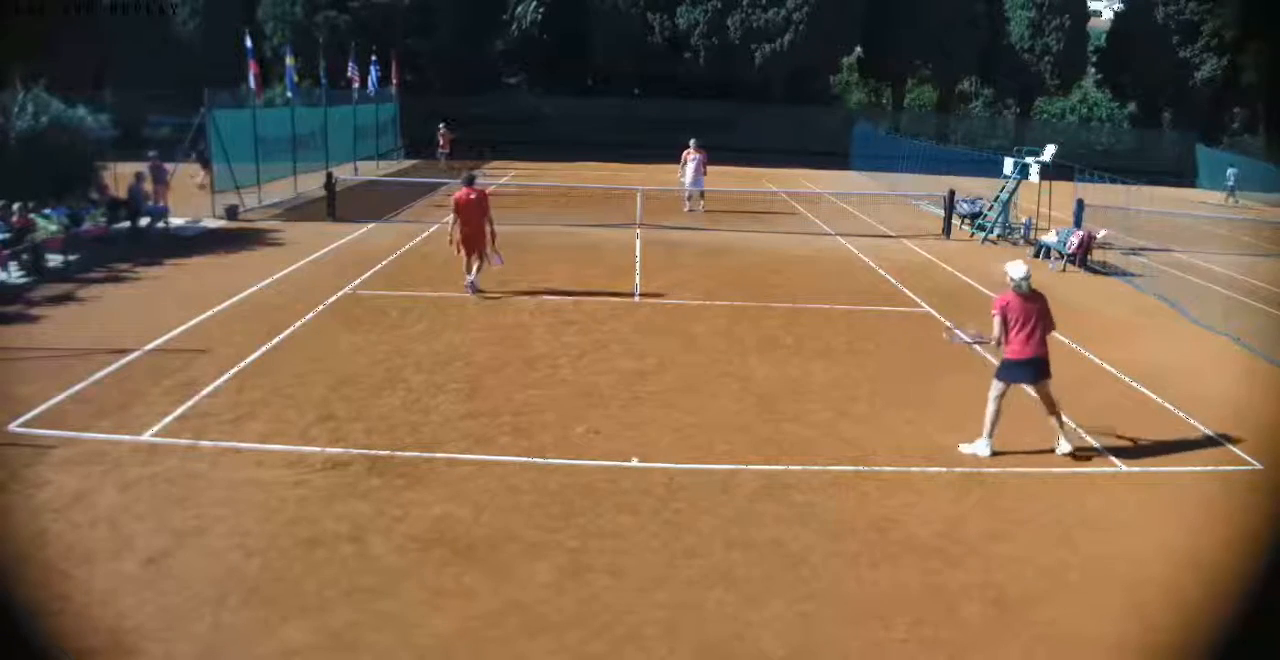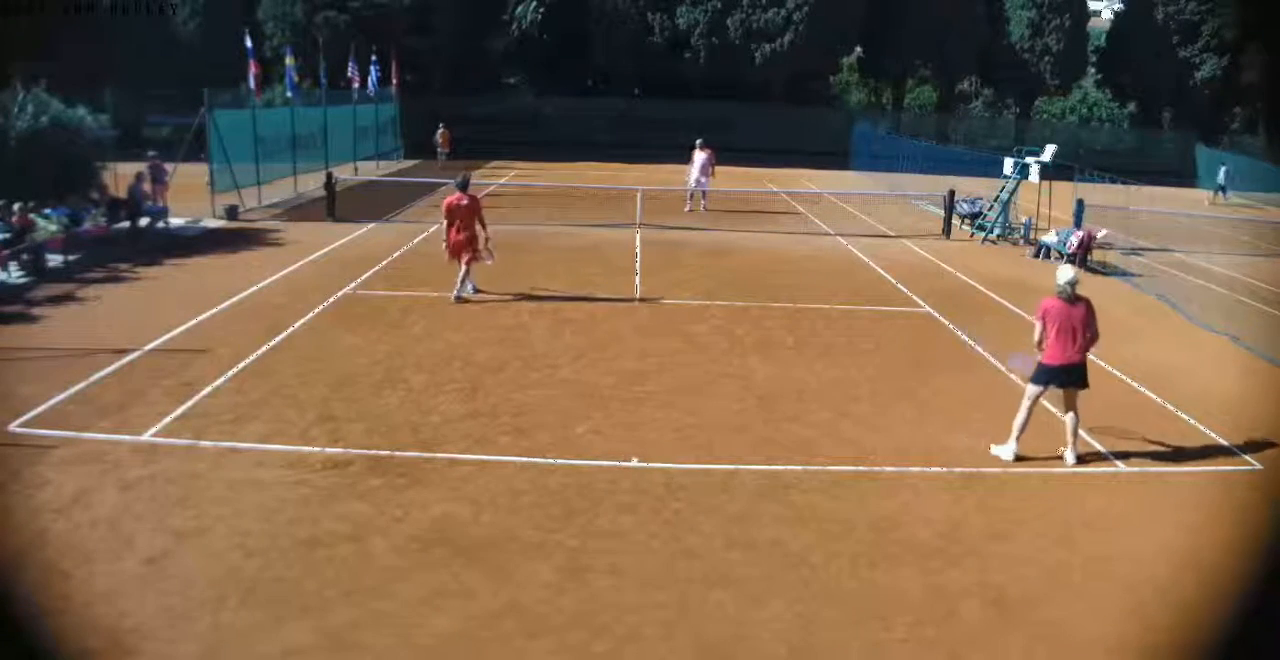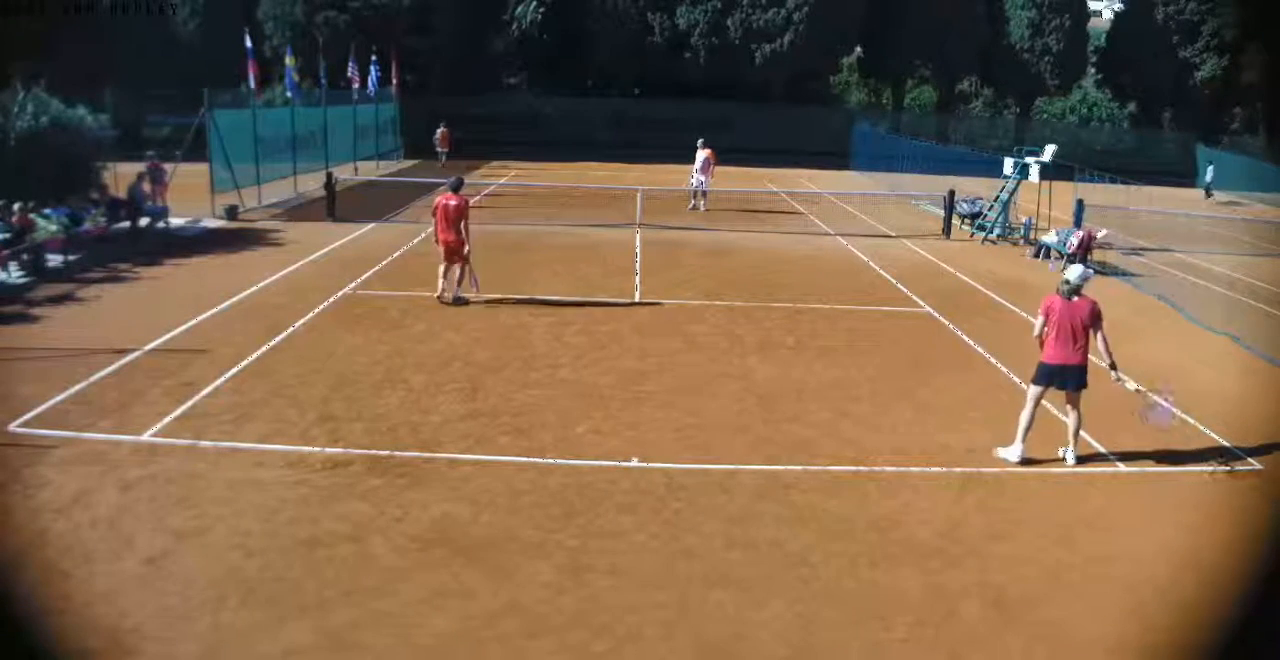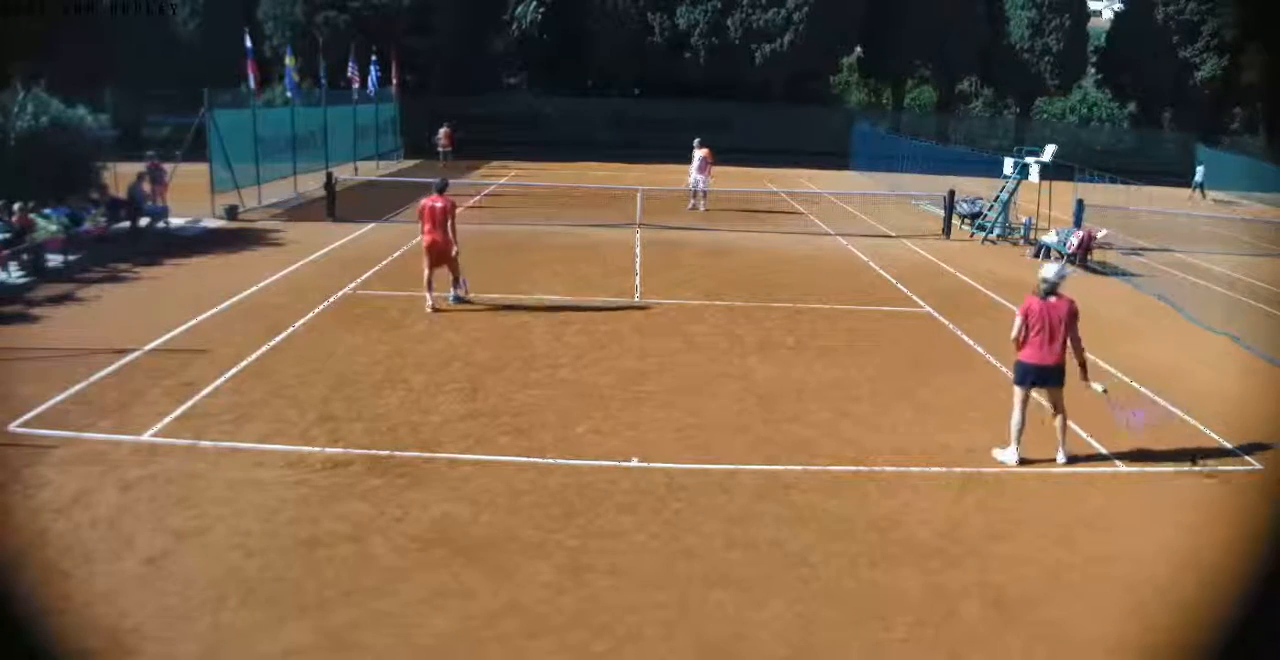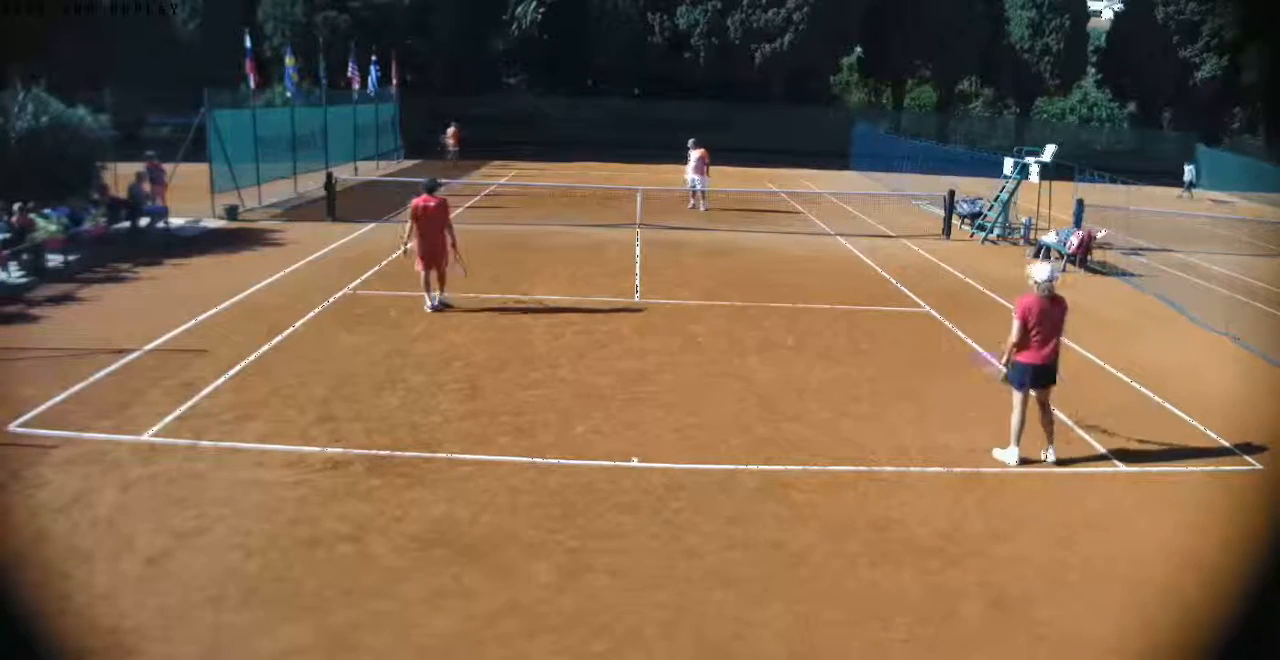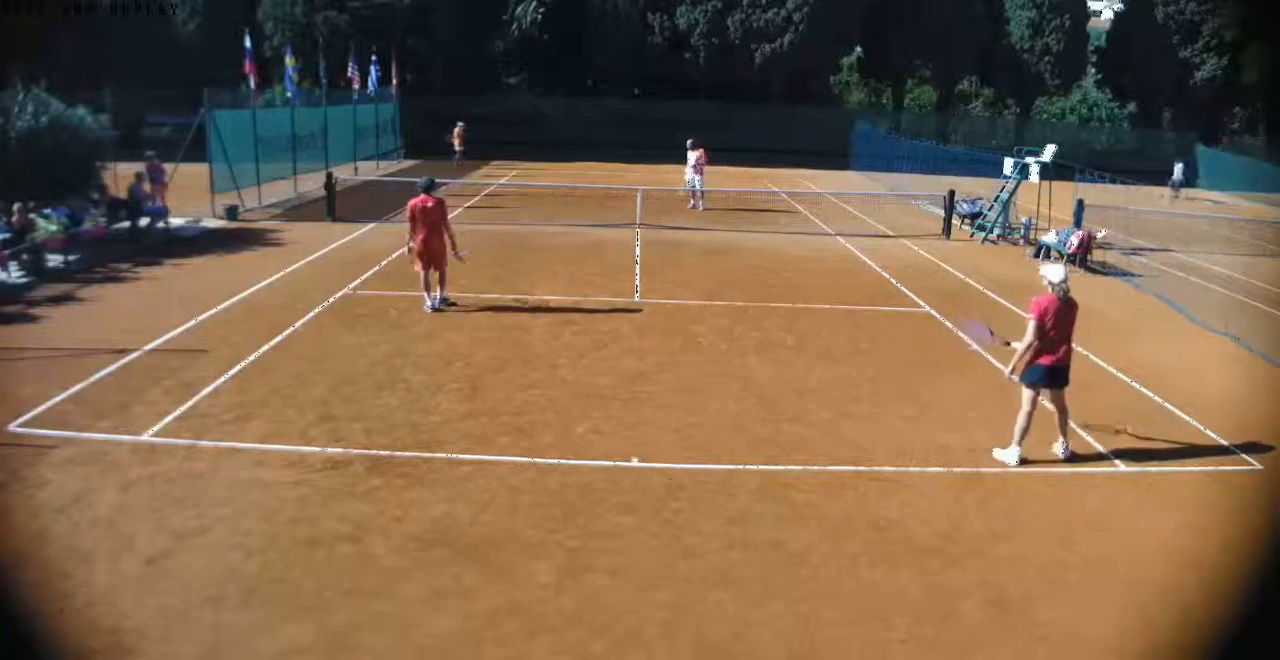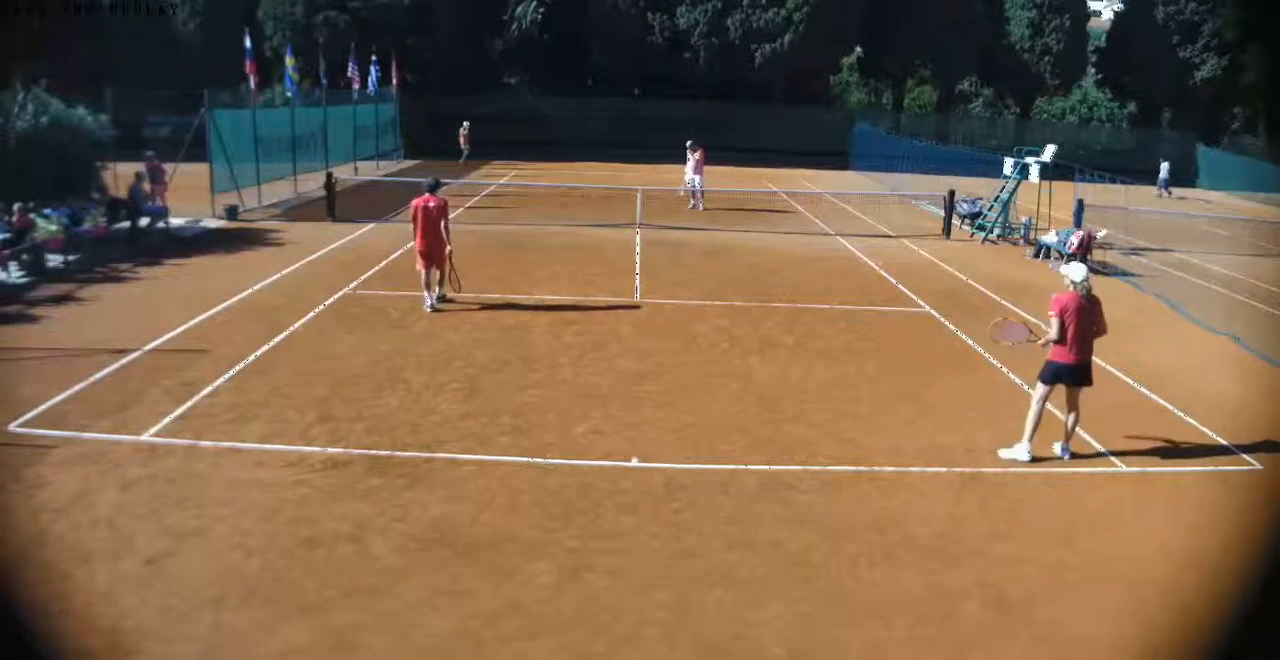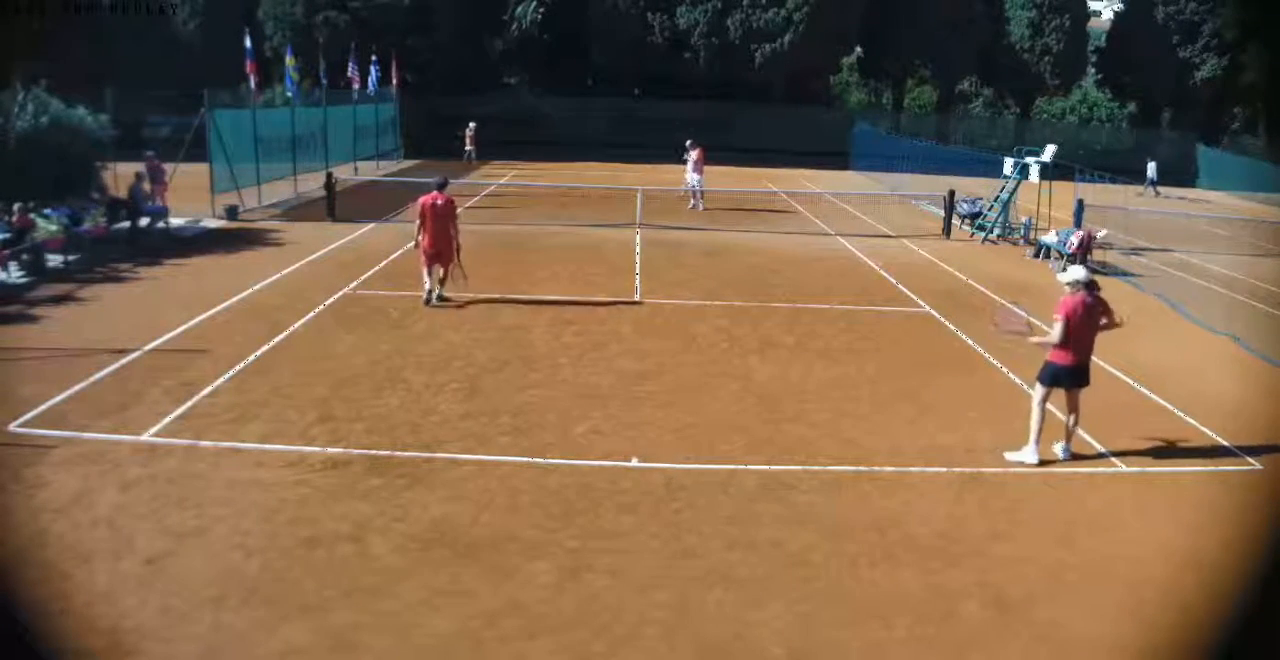
dt=0.4s
person 1, frame 1
left shoulder: (1003, 300)
right shoulder: (1040, 298)
left elbow: (997, 335)
right elbow: (1050, 327)
left wrist: (996, 341)
left hip: (1015, 358)
right hip: (1039, 357)
left knee: (994, 398)
right knee: (1047, 400)
left ankle: (984, 444)
right ankle: (1063, 442)
person 1, frame 2
left shoulder: (1046, 304)
right shoulder: (1085, 305)
left elbow: (1037, 338)
right elbow: (1094, 336)
left wrist: (1042, 352)
left hip: (1051, 363)
right hip: (1076, 364)
left knee: (1028, 402)
right knee: (1071, 407)
left ankle: (1011, 447)
right ankle: (1070, 451)
person 1, frame 3
left shoulder: (1050, 301)
right shoulder: (1091, 306)
left elbow: (1037, 333)
right elbow: (1100, 339)
right wrist: (1112, 366)
left hip: (1050, 361)
right hip: (1076, 365)
left knee: (1031, 403)
right knee: (1073, 408)
left ankle: (1017, 449)
right ankle: (1070, 452)
person 1, frame 4
left shoulder: (1029, 302)
right shoulder: (1069, 306)
left elbow: (1014, 336)
right elbow: (1075, 340)
left wrist: (1020, 351)
right wrist: (1082, 366)
left hip: (1028, 362)
right hip: (1055, 364)
left knee: (1019, 407)
right knee: (1058, 407)
left ankle: (1013, 452)
right ankle: (1061, 451)
person 1, frame 5
left shoulder: (1025, 302)
right shoulder: (1061, 303)
left elbow: (1015, 338)
right elbow: (1056, 333)
left wrist: (1006, 356)
left hip: (1026, 362)
right hip: (1049, 362)
left knee: (1019, 407)
right knee: (1044, 405)
left ankle: (1013, 452)
right ankle: (1050, 450)
person 1, frame 6
left shoulder: (1040, 303)
right shoulder: (1071, 304)
left elbow: (1030, 339)
left wrist: (1013, 363)
left hip: (1041, 363)
right hip: (1062, 363)
left knee: (1027, 408)
right knee: (1060, 405)
left ankle: (1013, 451)
right ankle: (1063, 446)
person 1, frame 7
left shoulder: (1060, 300)
right shoulder: (1093, 301)
left elbow: (1054, 335)
right elbow: (1101, 330)
left wrist: (1043, 341)
left hip: (1060, 361)
right hip: (1082, 362)
left knee: (1037, 402)
right knee: (1073, 405)
left ankle: (1024, 448)
right ankle: (1064, 446)
person 1, frame 8
left shoulder: (1067, 303)
right shoulder: (1097, 302)
left elbow: (1056, 339)
right elbow: (1116, 322)
left wrist: (1037, 339)
left hip: (1059, 362)
right hip: (1080, 363)
left knee: (1038, 403)
right knee: (1073, 405)
left ankle: (1032, 450)
right ankle: (1064, 447)
